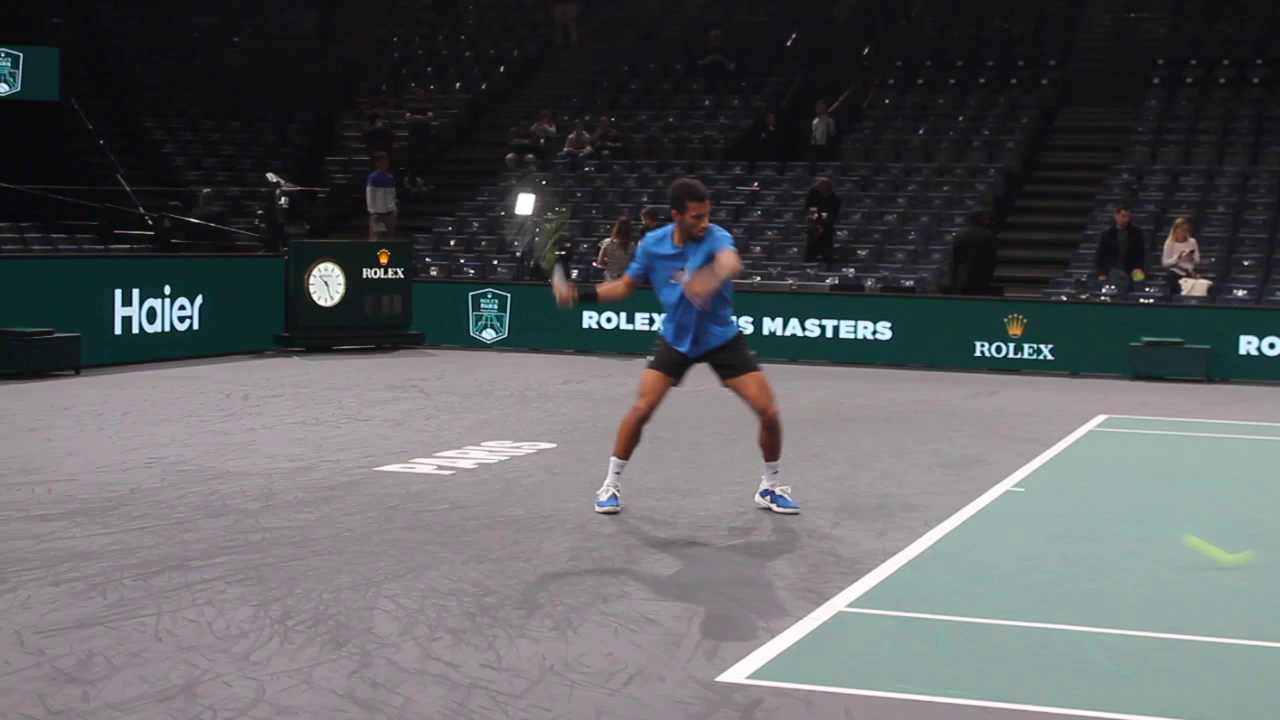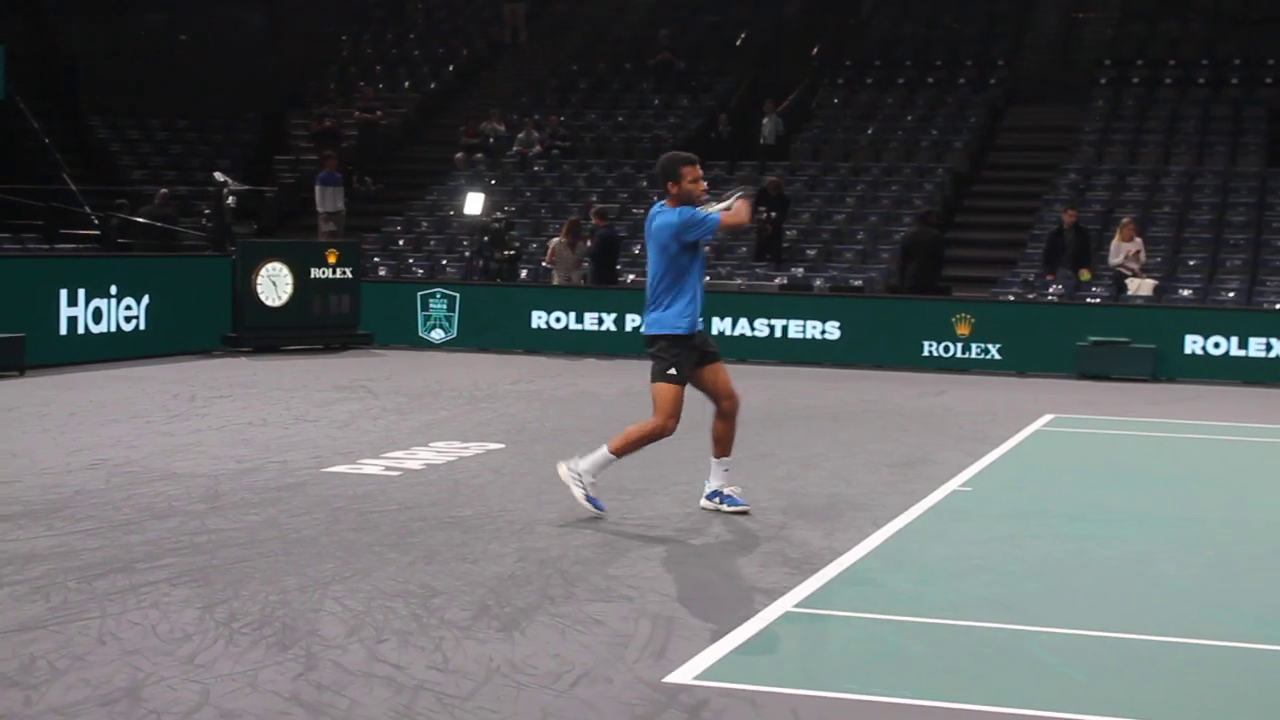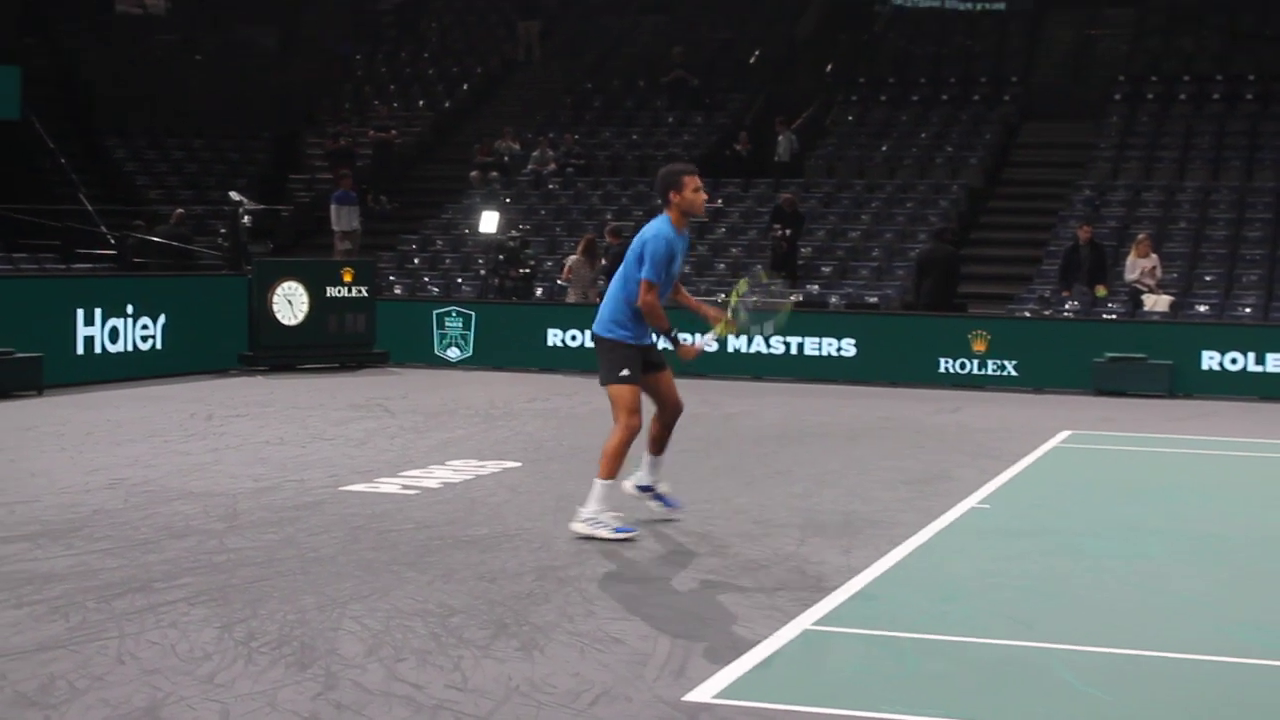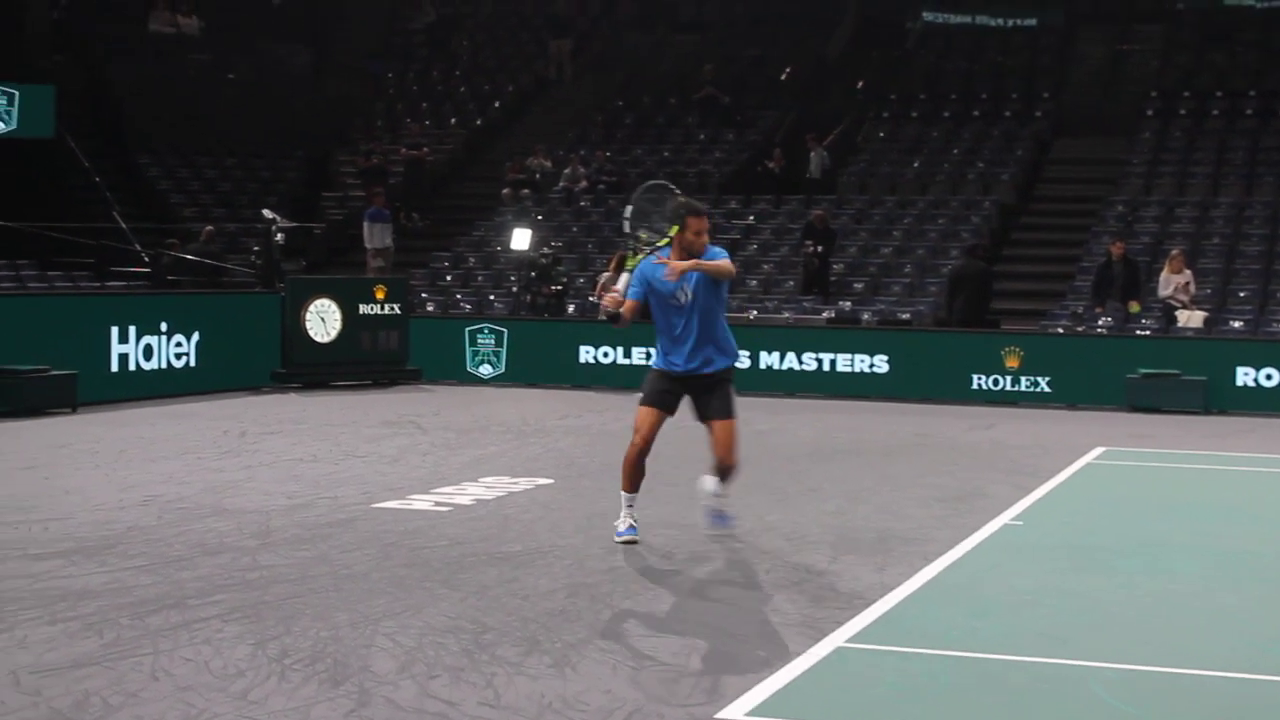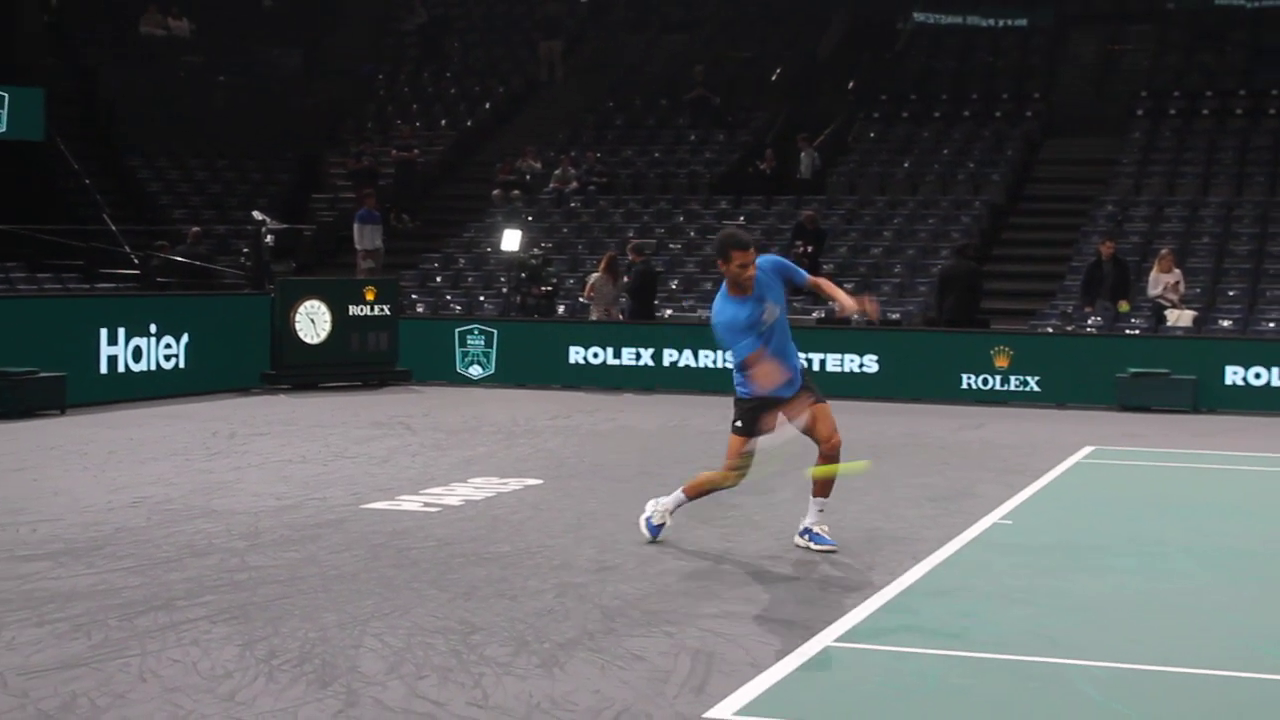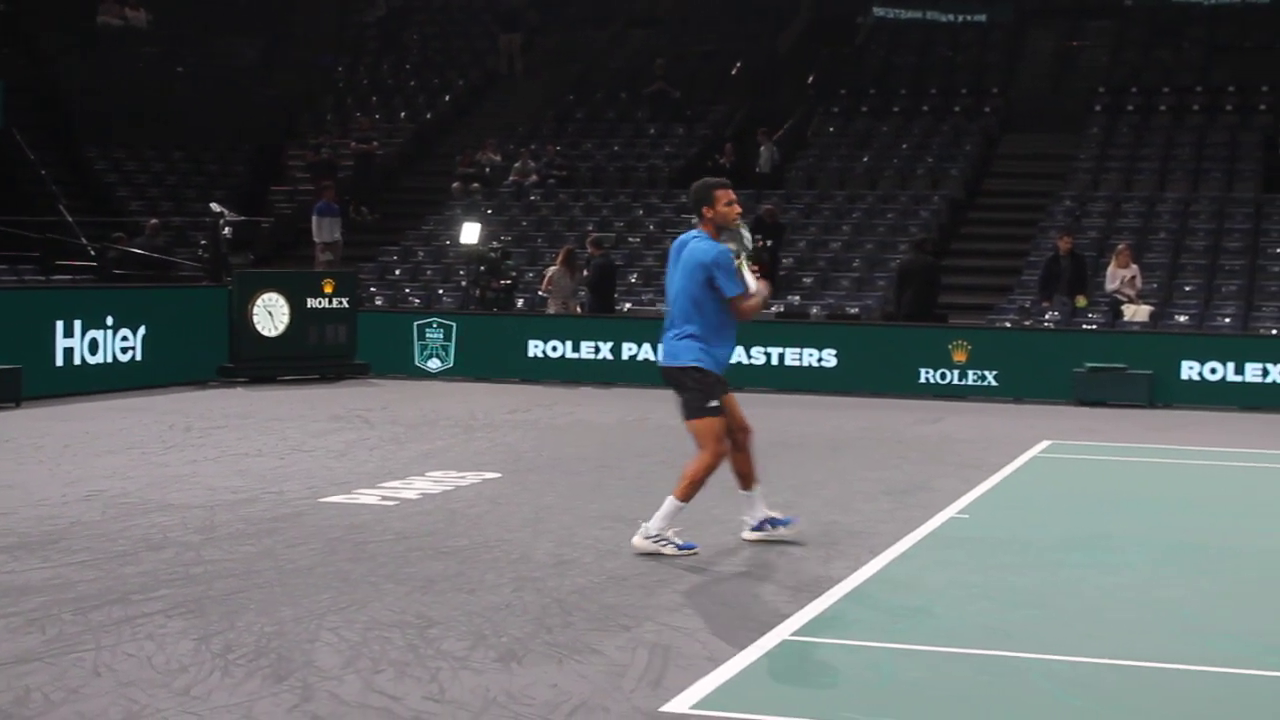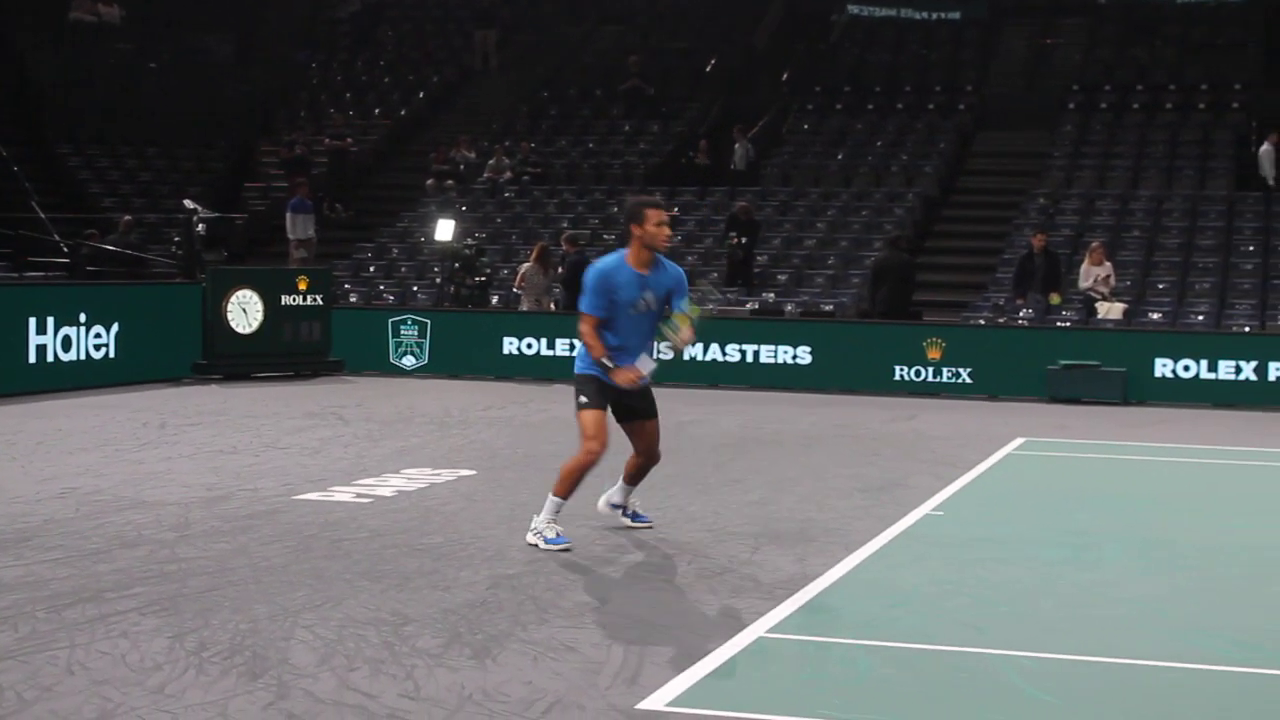
dt=0.5s
person 1, frame 1
left shoulder: (717, 239)
right shoulder: (652, 244)
left elbow: (729, 265)
right elbow: (626, 285)
left wrist: (707, 283)
right wrist: (581, 293)
left hip: (721, 338)
right hip: (675, 339)
left knee: (768, 412)
right knee: (641, 409)
left ankle: (771, 486)
right ankle: (610, 485)
person 1, frame 2
left shoulder: (663, 211)
right shoulder: (680, 220)
right elbow: (739, 219)
right wrist: (742, 203)
left hip: (689, 328)
right hip: (669, 332)
left knee: (728, 402)
right knee: (664, 423)
left ankle: (716, 488)
right ankle: (582, 470)
person 1, frame 3
left shoulder: (681, 234)
right shoulder: (660, 237)
right elbow: (647, 298)
left wrist: (710, 312)
right wrist: (677, 343)
left hip: (639, 336)
right hip: (618, 334)
left knee: (671, 407)
right knee: (628, 422)
left ankle: (645, 482)
right ankle: (591, 513)
person 1, frame 4
left shoulder: (712, 256)
right shoulder: (647, 269)
left elbow: (728, 270)
right elbow: (627, 315)
left wrist: (691, 264)
right wrist: (615, 305)
left hip: (713, 370)
right hip: (668, 367)
left knee: (726, 460)
right knee: (639, 443)
left ankle: (714, 490)
right ankle: (627, 516)
person 1, frame 5
left shoulder: (770, 266)
right shoulder: (725, 316)
left elbow: (815, 281)
right elbow: (759, 368)
left wrist: (845, 300)
right wrist: (787, 404)
left hip: (794, 377)
right hip: (757, 392)
left knee: (830, 443)
right knee: (733, 474)
left ankle: (810, 526)
right ankle: (663, 508)
person 1, frame 6
left shoulder: (684, 243)
right shoulder: (715, 253)
right elbow: (744, 310)
right wrist: (760, 293)
left hip: (693, 358)
right hip: (692, 362)
left knee: (739, 433)
right knee: (713, 452)
left ankle: (758, 518)
right ankle: (654, 531)
person 1, frame 7
left shoulder: (672, 274)
right shoulder: (602, 271)
left elbow: (682, 320)
right elbow: (588, 329)
left wrist: (683, 335)
right wrist: (611, 370)
left hip: (637, 374)
right hip: (595, 372)
left knee: (650, 454)
right knee: (592, 450)
left ankle: (617, 498)
right ankle: (544, 523)
